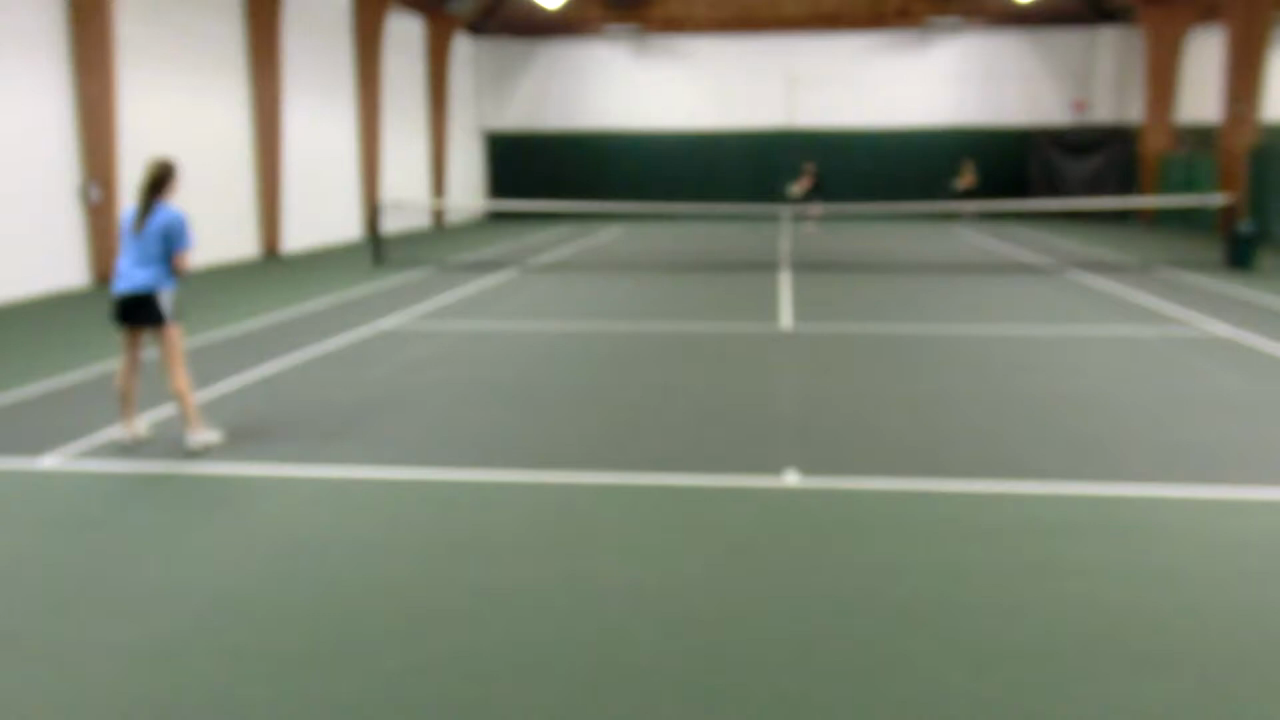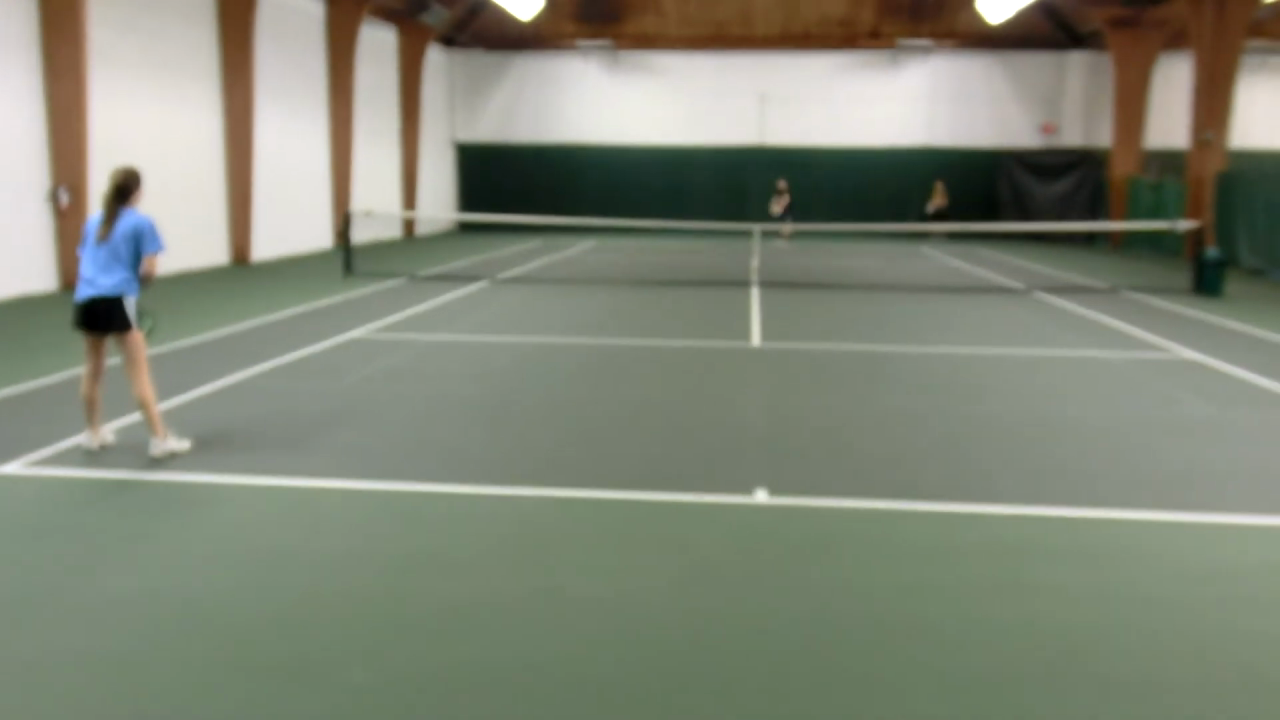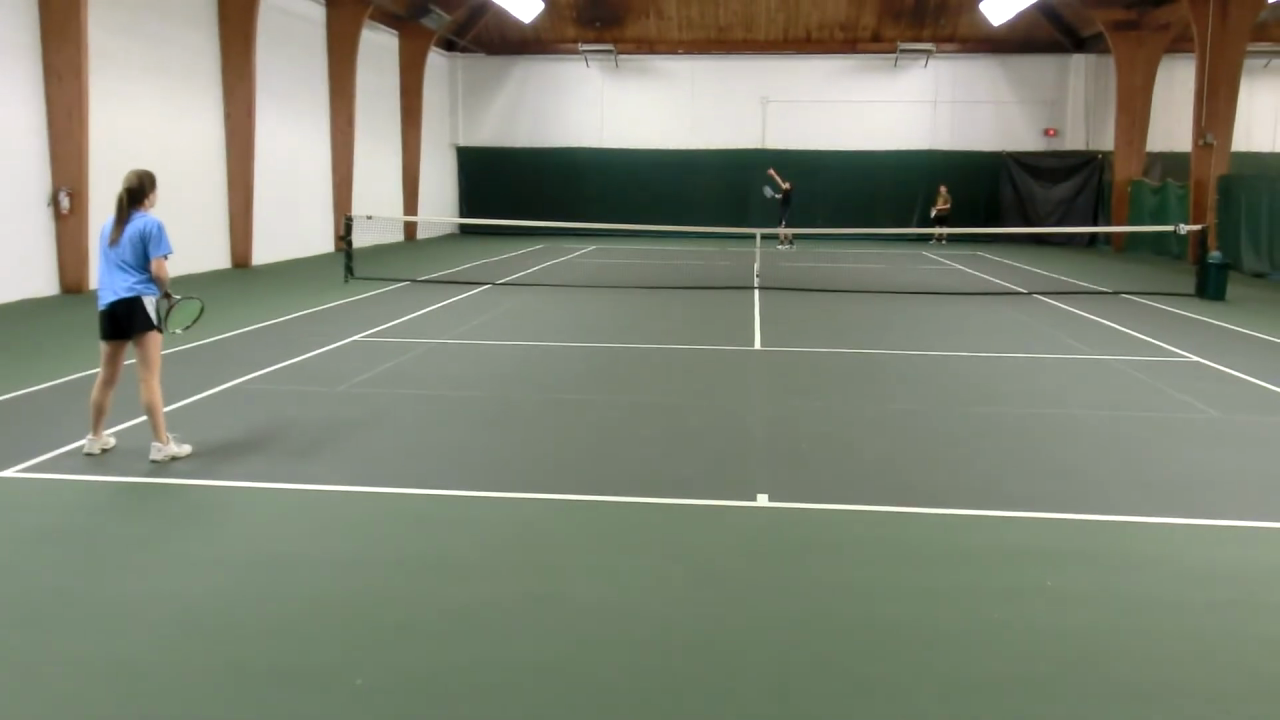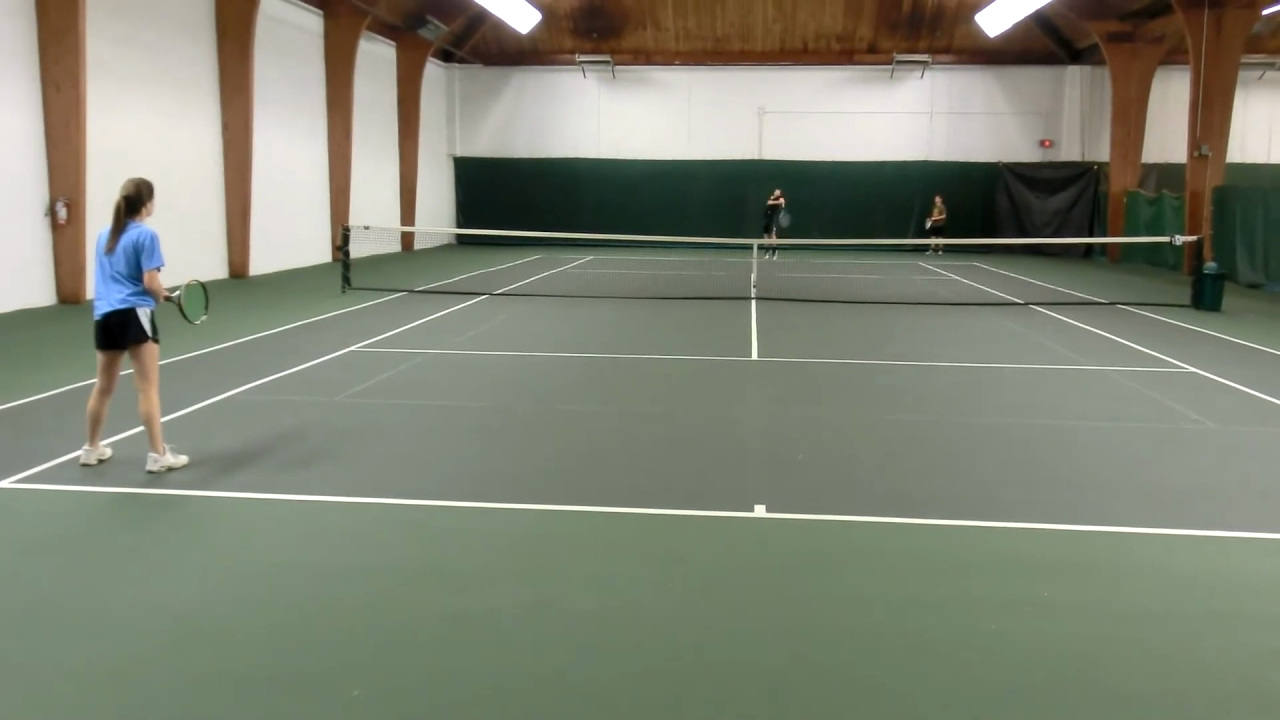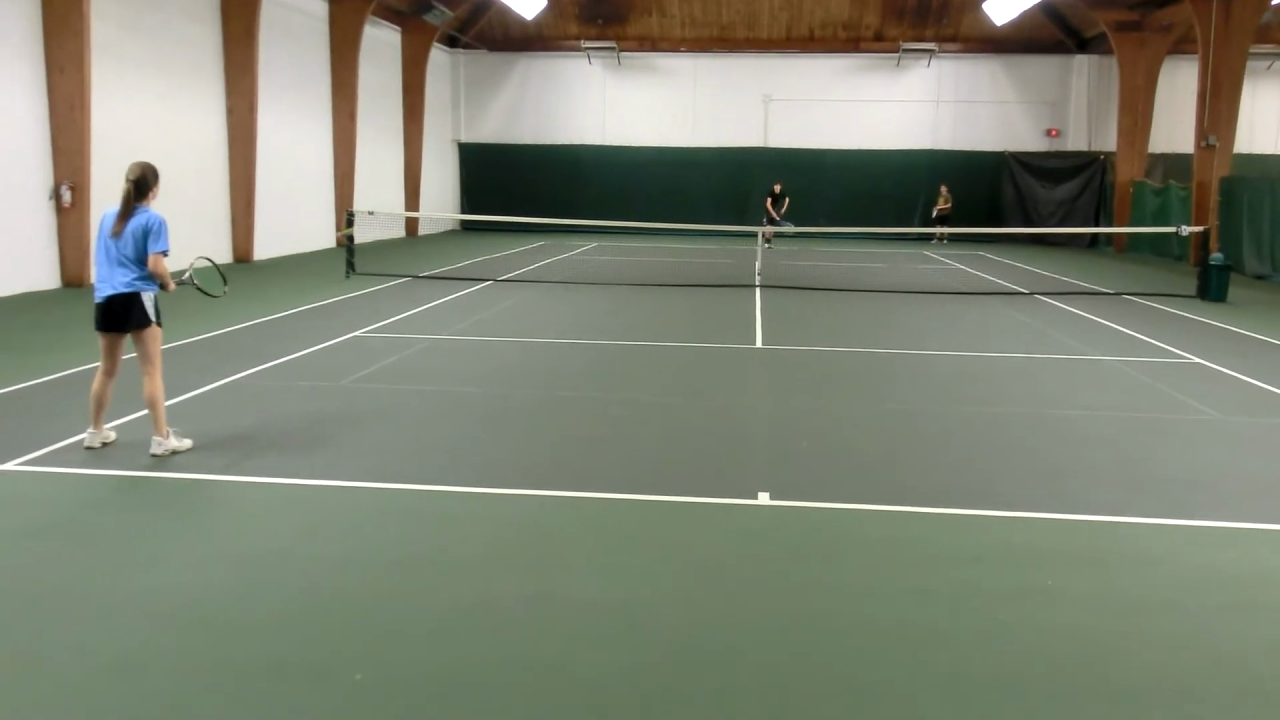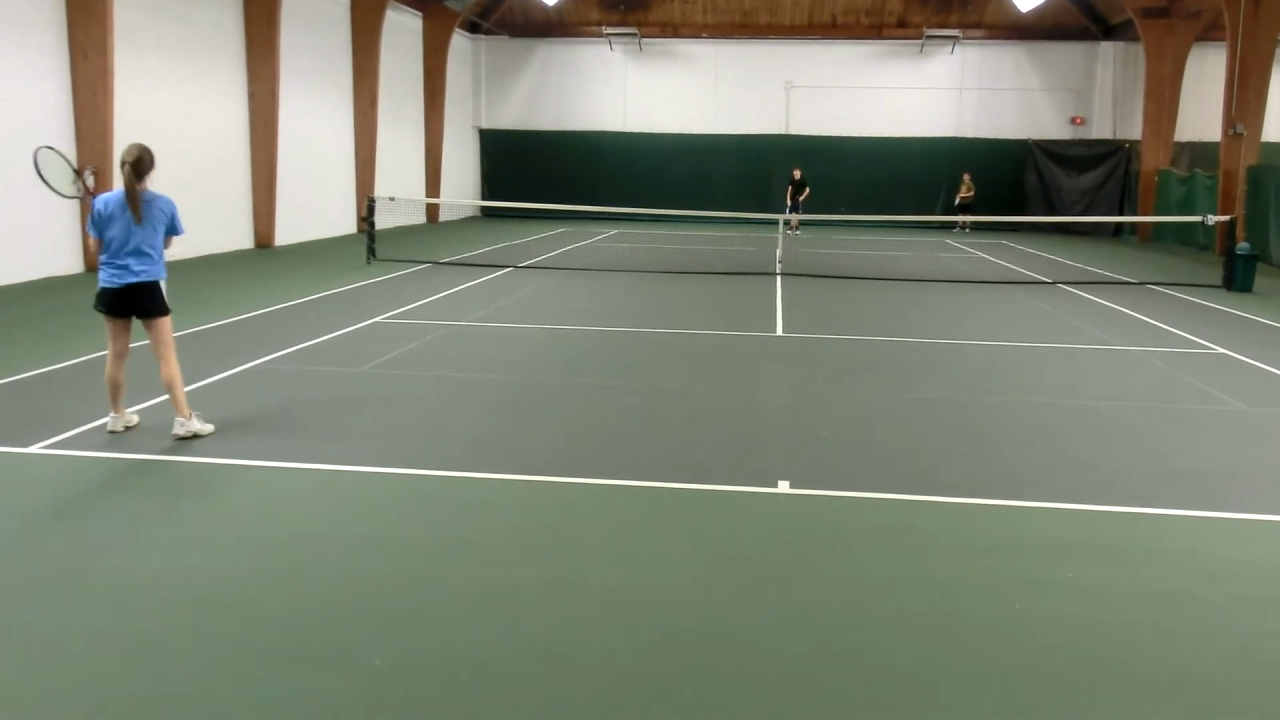
dt=0.7s
person 1, frame 1
left shoulder: (131, 214)
right shoulder: (172, 217)
left elbow: (124, 253)
right elbow: (179, 265)
right wrist: (172, 272)
left hip: (124, 292)
right hip: (153, 293)
left knee: (130, 360)
right knee: (176, 365)
left ankle: (129, 425)
right ankle: (194, 429)
person 1, frame 2
left shoulder: (93, 221)
right shoulder: (140, 223)
left elbow: (84, 260)
right elbow: (148, 270)
left hip: (86, 299)
right hip: (117, 300)
left knee: (93, 369)
right knee: (139, 372)
left ankle: (94, 433)
right ankle: (159, 438)
person 1, frame 3
left shoulder: (108, 226)
right shoulder: (150, 224)
right elbow: (158, 271)
right wrist: (164, 289)
left hip: (108, 305)
right hip: (138, 303)
left knee: (107, 376)
right knee: (150, 377)
left ankle: (95, 437)
right ankle: (161, 443)
person 1, frame 4
left shoulder: (105, 235)
right shoulder: (145, 235)
right elbow: (150, 283)
right wrist: (163, 295)
left hip: (104, 315)
right hip: (133, 314)
left knee: (103, 386)
right knee: (147, 388)
left ankle: (91, 448)
right ankle: (158, 454)
person 1, frame 5
left shoulder: (108, 217)
right shoulder: (153, 220)
left elbow: (99, 259)
right elbow: (155, 266)
right wrist: (168, 283)
left hip: (105, 299)
right hip: (136, 298)
left knee: (106, 369)
right knee: (152, 371)
left ankle: (95, 431)
right ankle: (161, 437)
person 1, frame 6
left shoulder: (103, 202)
right shoulder: (164, 205)
left elbow: (94, 247)
left hip: (112, 286)
right hip: (149, 285)
left knee: (116, 353)
right knee: (166, 354)
left ankle: (117, 415)
right ankle: (184, 419)
